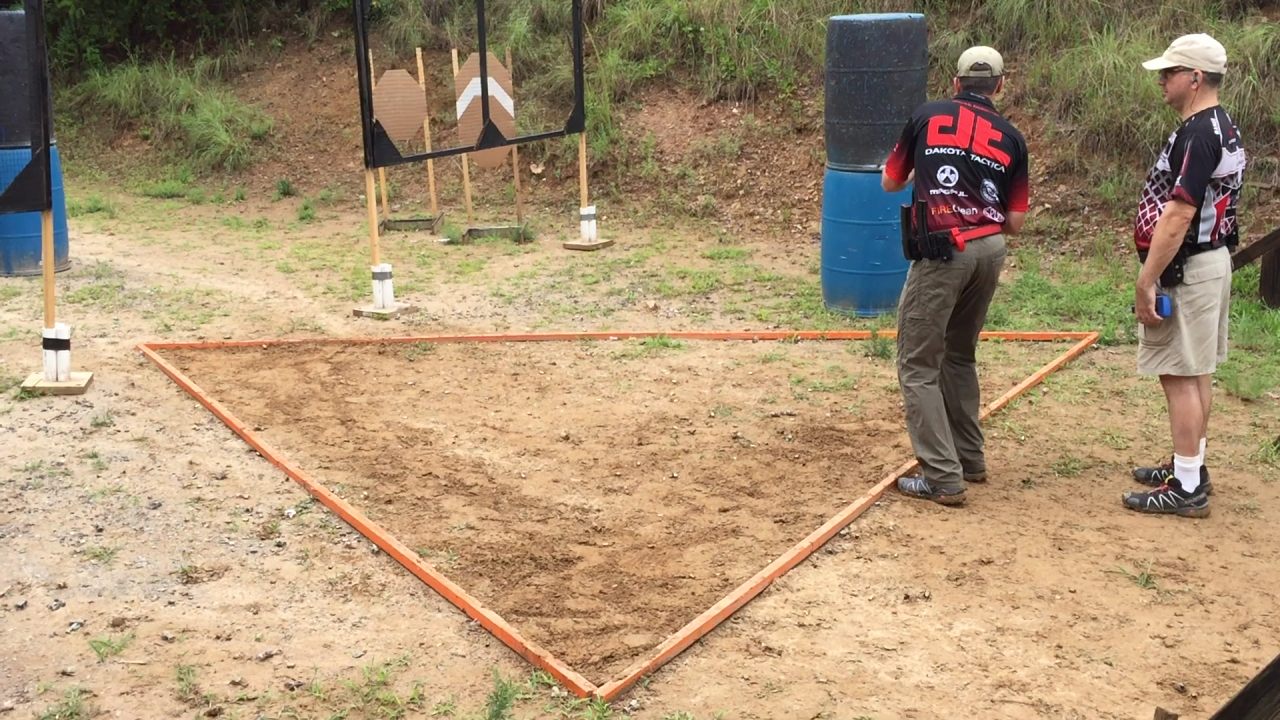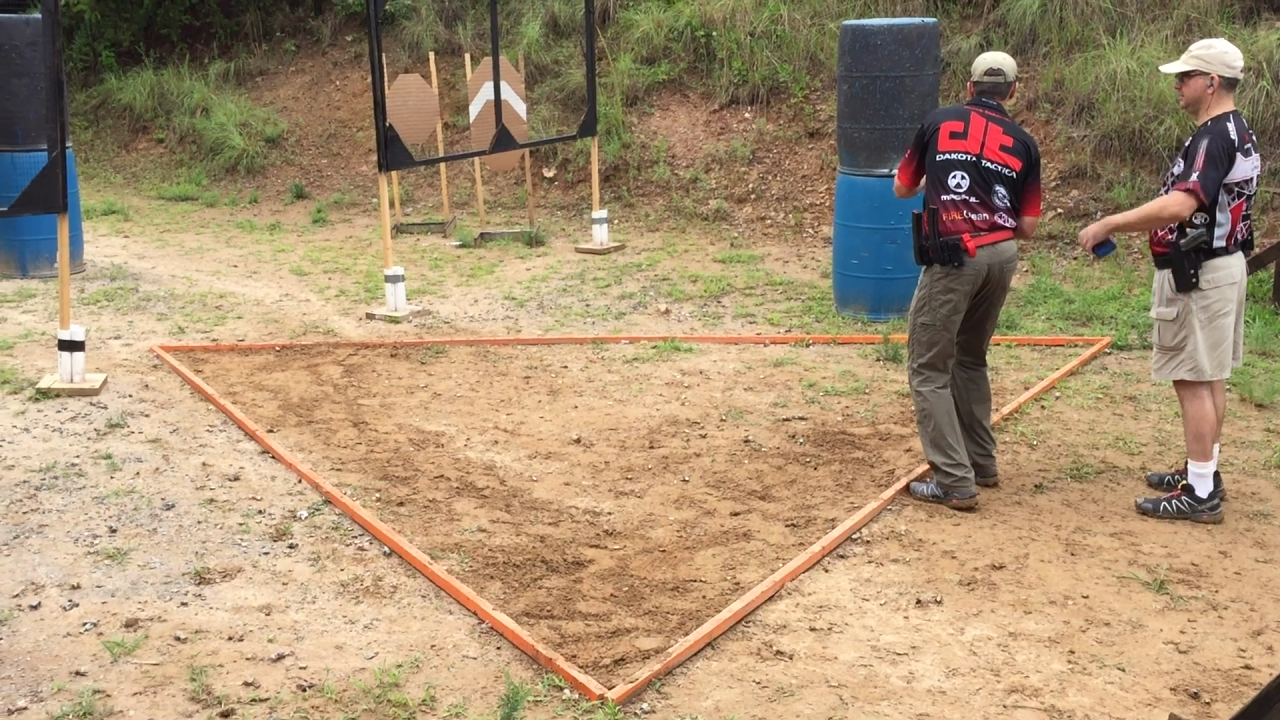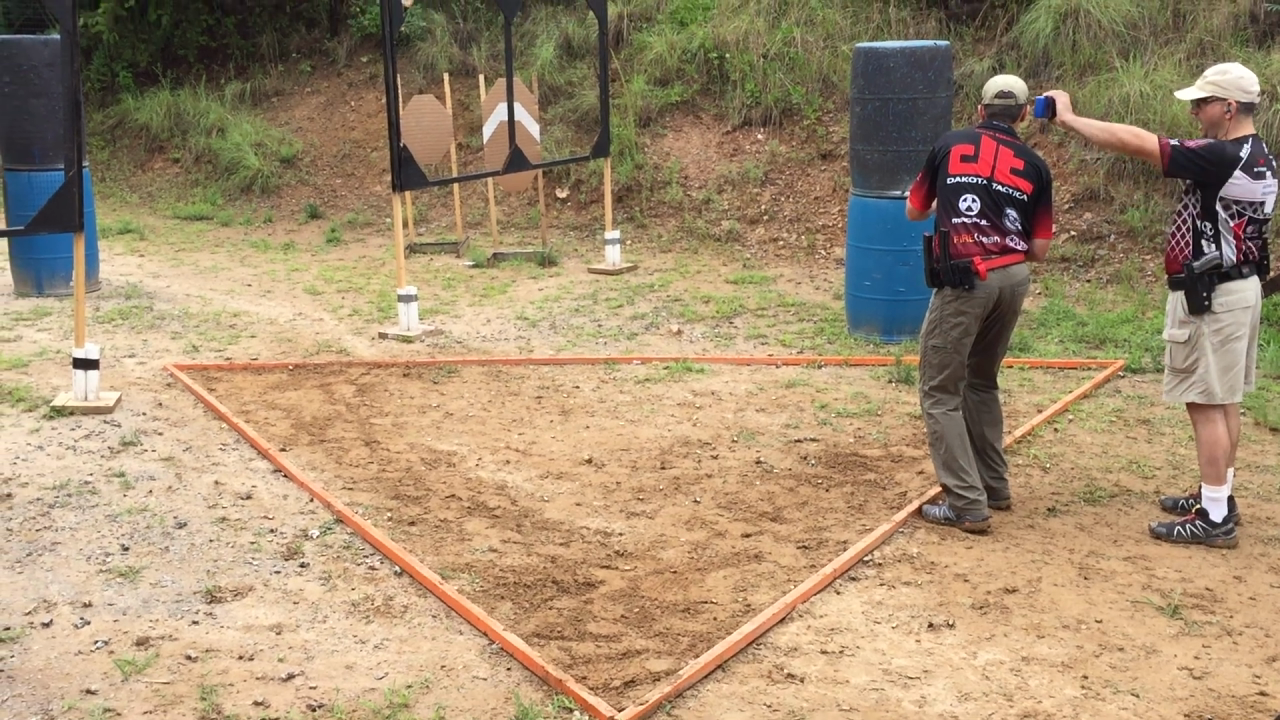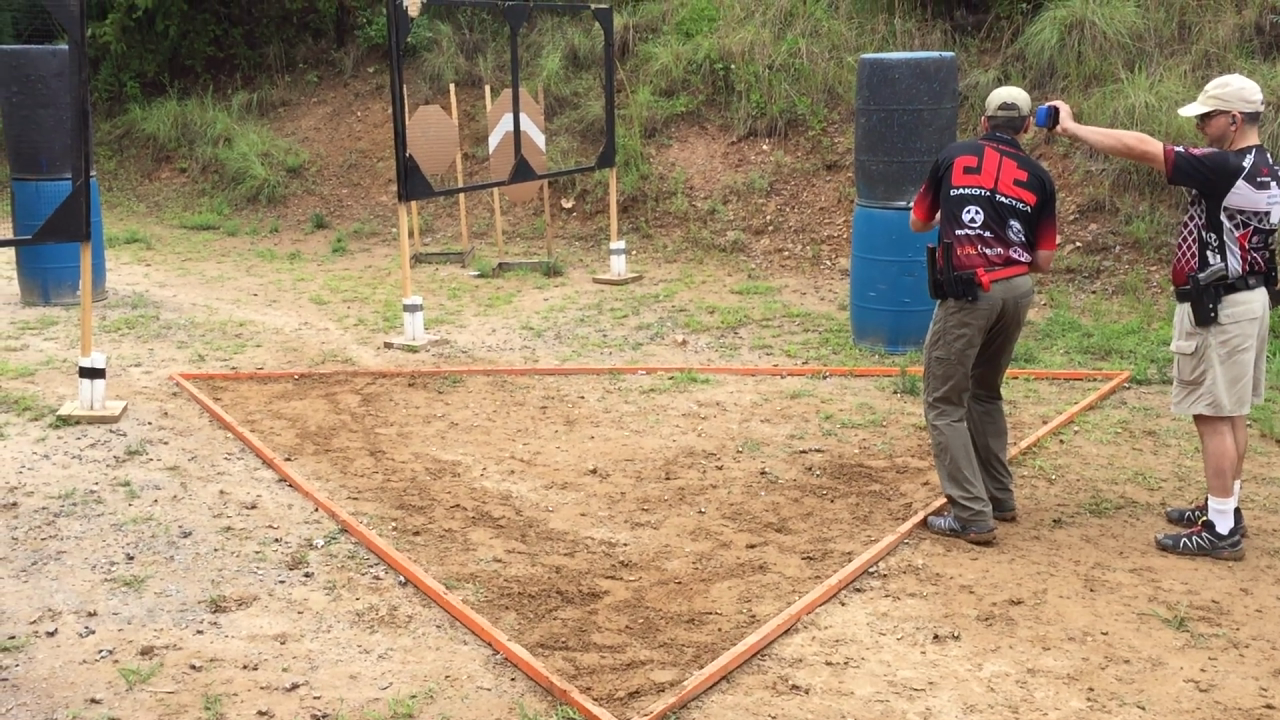
dt=0.5s
person 1, frame 1
left shoulder: (1198, 134)
right shoulder: (1220, 127)
left elbow: (1178, 215)
left wrist: (1146, 281)
left hip: (1185, 268)
right hip: (1208, 259)
left knee: (1179, 374)
right knee: (1196, 371)
left ankle: (1186, 487)
right ankle: (1188, 468)
person 1, frame 2
left shoulder: (1217, 137)
right shoulder: (1234, 132)
left elbow: (1178, 205)
left wrist: (1107, 226)
left hip: (1198, 273)
right hip: (1219, 265)
left knee: (1194, 380)
right knee: (1209, 377)
left ankle: (1200, 493)
right ankle: (1202, 473)
person 1, frame 3
left shoulder: (1224, 158)
right shoulder: (1257, 157)
left elbow: (1138, 142)
left wrist: (1070, 119)
left hip: (1211, 296)
right hip: (1236, 288)
left knee: (1207, 403)
right knee: (1224, 400)
left ankle: (1214, 517)
right ankle: (1217, 497)
person 1, frame 4
left shoulder: (1228, 168)
left elbow: (1141, 147)
left wrist: (1073, 128)
left hip: (1218, 307)
left knee: (1213, 415)
right knee: (1232, 411)
left ankle: (1220, 529)
right ankle: (1223, 508)
person 2, frame 1
left shoulder: (926, 116)
right shoulder: (1011, 137)
left elbow: (890, 182)
right elbow: (1014, 221)
left hip: (943, 253)
right hip: (990, 251)
left knee: (919, 363)
right knee: (959, 355)
left ankle: (942, 477)
right ankle: (970, 458)
person 2, frame 2
left shoulder: (938, 122)
right shoulder: (1024, 143)
left elbow: (902, 188)
right elbow: (1027, 226)
left hip: (955, 258)
right hip: (1001, 257)
left knee: (929, 368)
right knee: (970, 359)
left ankle: (954, 482)
right ankle: (981, 463)
person 2, frame 3
left shoulder: (949, 145)
right shoulder: (1035, 166)
left elbow: (914, 211)
right elbow: (1039, 249)
left hip: (966, 281)
right hip: (1013, 280)
left knee: (941, 390)
right knee: (981, 381)
left ankle: (966, 504)
right ankle: (994, 485)
person 2, frame 4
left shoulder: (953, 157)
right shoulder: (1038, 177)
left elbow: (919, 222)
right elbow: (1043, 260)
left hip: (970, 292)
right hip: (1017, 291)
left knee: (945, 402)
right knee: (985, 392)
left ankle: (972, 515)
right ankle: (999, 497)
